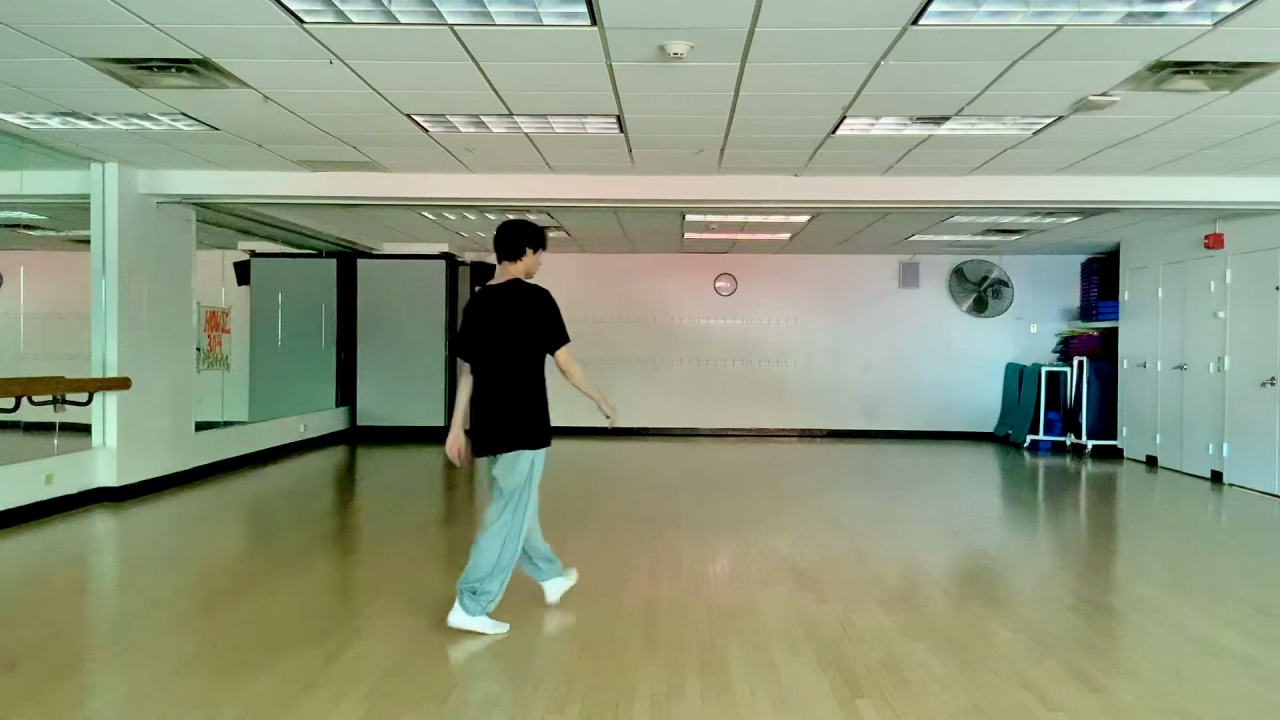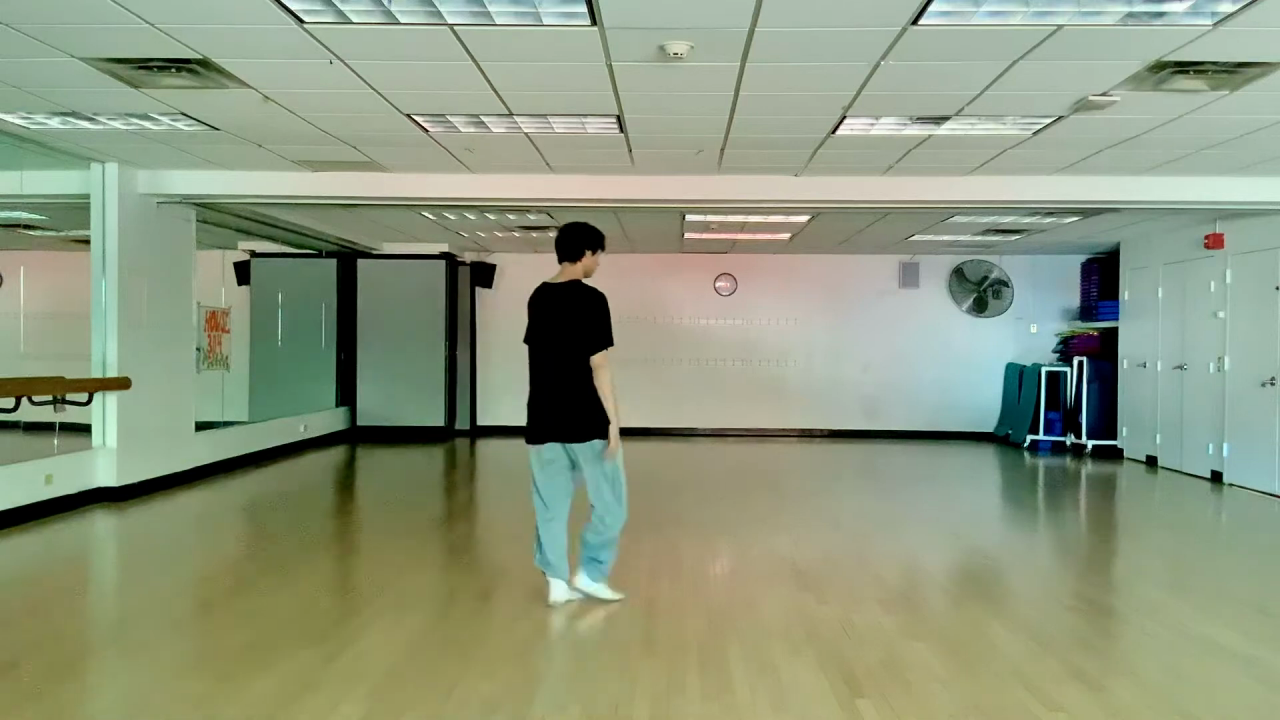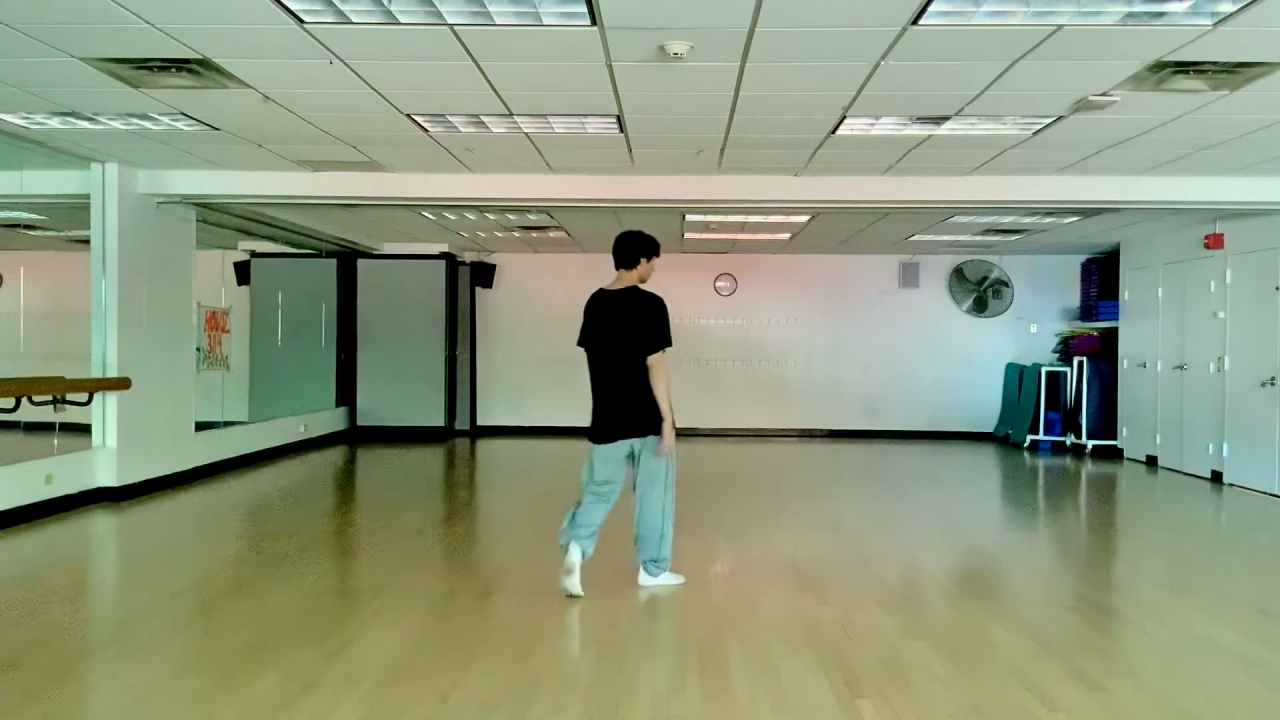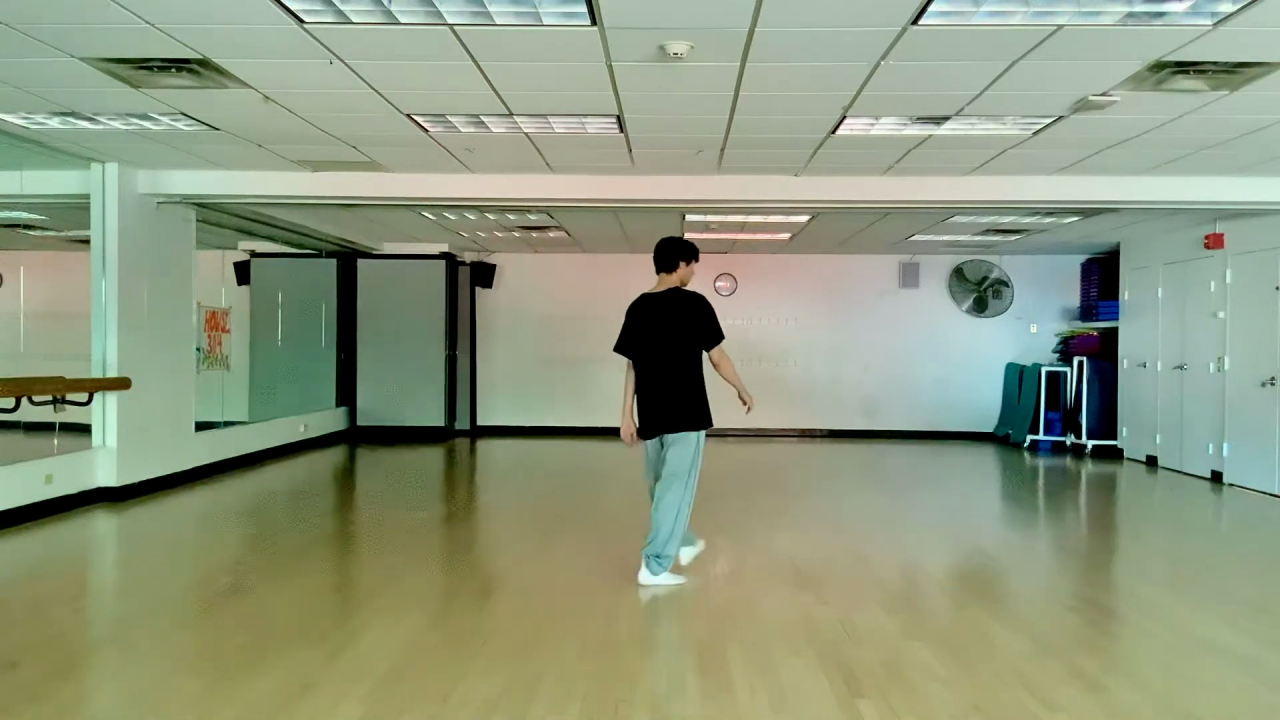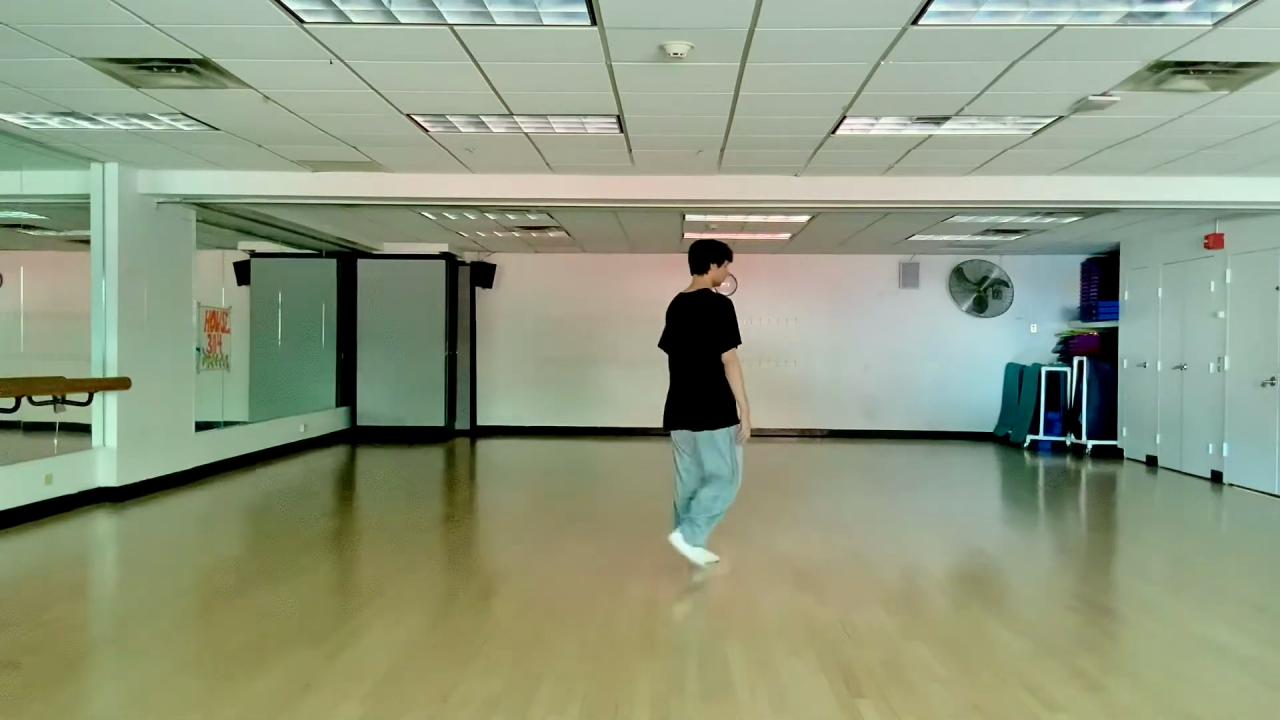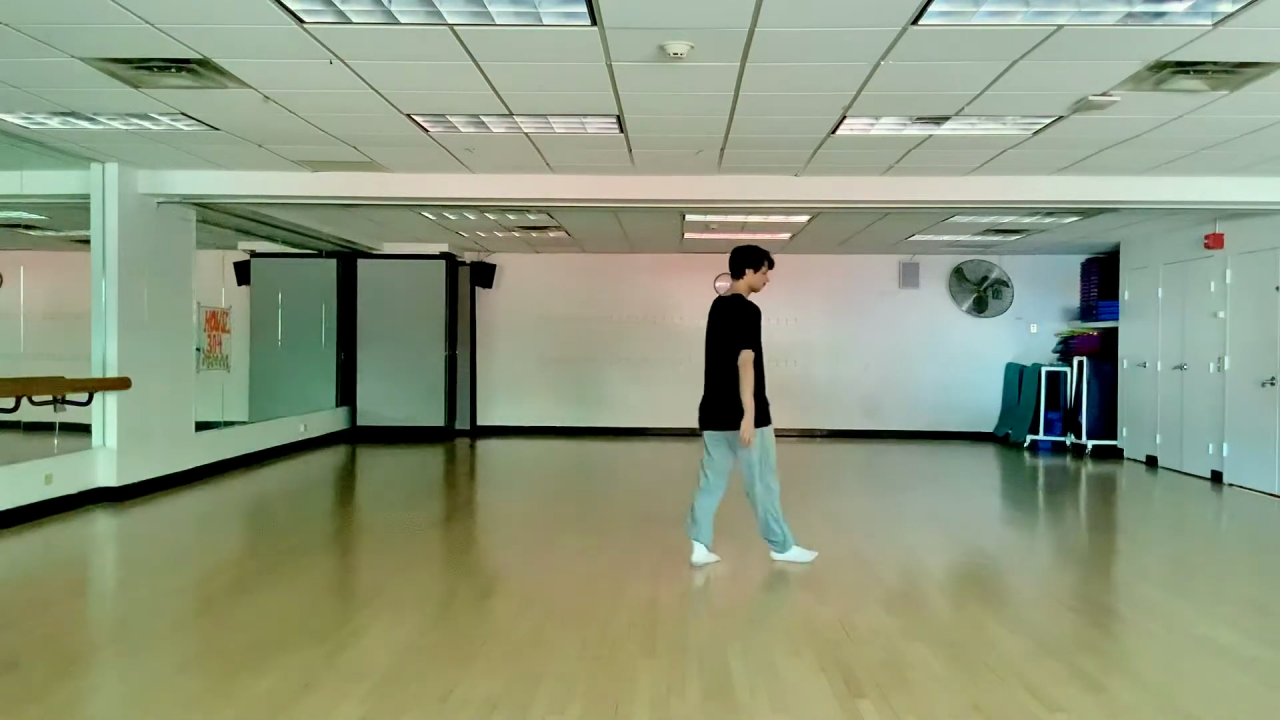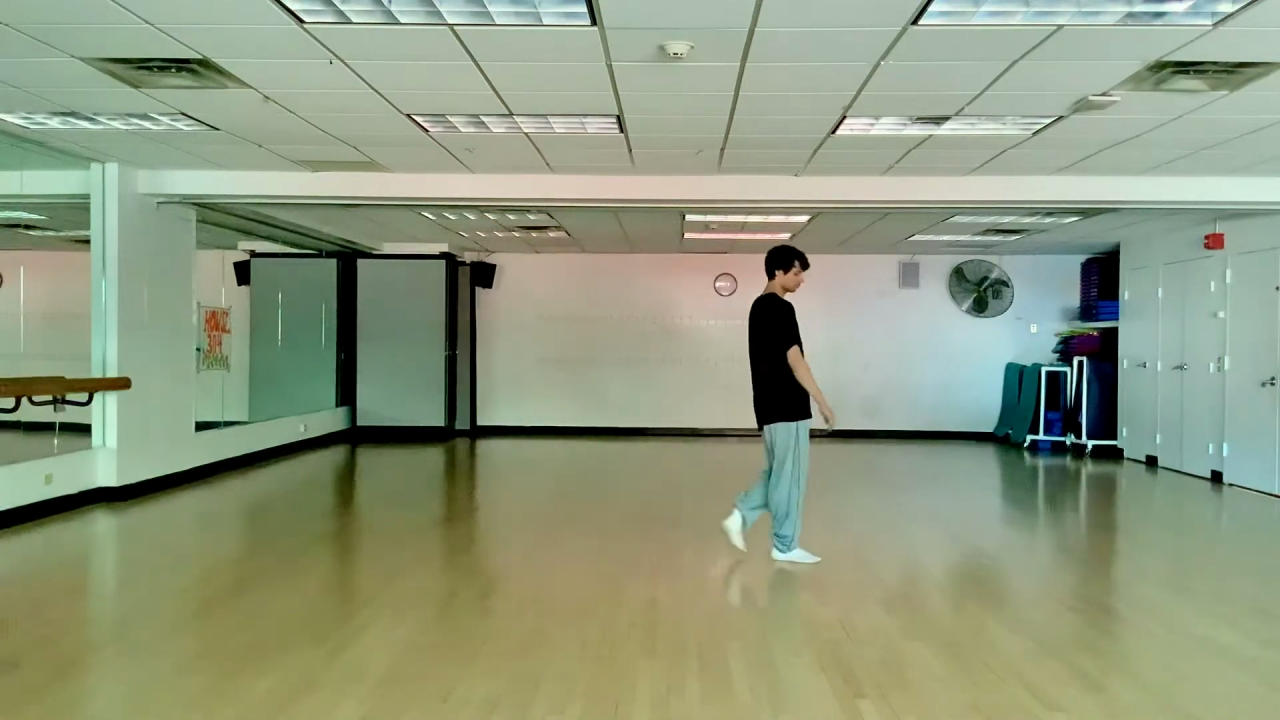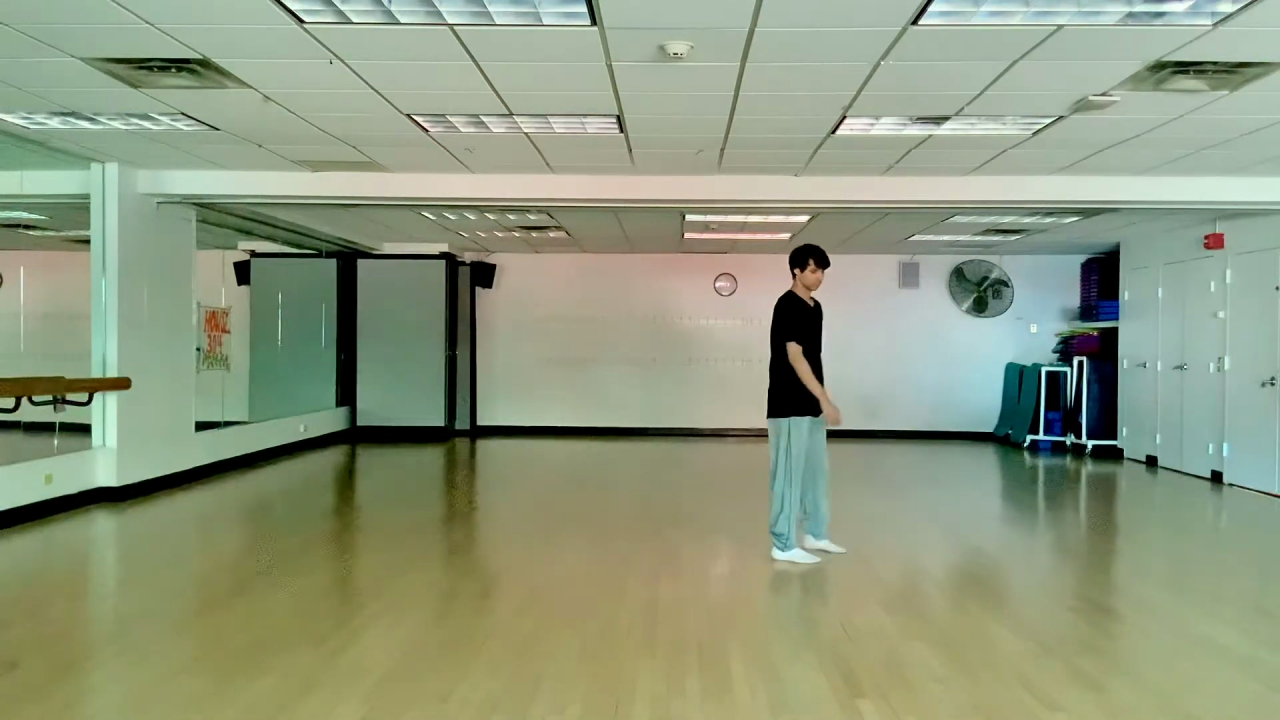
dt=0.4s
person 1, frame 1
left shoulder: (476, 303)
right shoulder: (534, 299)
left elbow: (468, 370)
right elbow: (565, 362)
left wrist: (457, 426)
right wrist: (602, 402)
left hip: (489, 428)
right hip: (523, 426)
left knee: (520, 504)
right knee: (507, 514)
left ankle: (551, 576)
right ankle: (470, 606)
person 1, frame 2
left shoulder: (538, 298)
right shoulder: (590, 299)
right elbow: (598, 364)
right wrist: (612, 422)
left hip: (542, 419)
right hip: (583, 418)
left knee: (551, 502)
right knee: (609, 497)
left ankle: (556, 580)
right ankle: (590, 571)
person 1, frame 3
left shoulder: (594, 303)
right shoulder: (649, 304)
right elbow: (657, 366)
right wrist: (668, 420)
left hip: (606, 418)
right hip: (646, 417)
left knee: (598, 491)
right knee: (655, 493)
left ankle: (574, 550)
right ankle: (654, 568)
person 1, frame 4
left shoulder: (637, 308)
right shoulder: (693, 304)
left elbow: (631, 365)
right elbow: (717, 357)
left wrist: (627, 415)
right wrist: (743, 390)
left hip: (652, 414)
right hip: (686, 413)
left knee: (665, 483)
right knee: (675, 487)
left ankle: (682, 545)
right ankle: (654, 567)
person 1, frame 5
left shoulder: (675, 306)
right shoulder: (719, 305)
right elbow: (729, 361)
right wrist: (744, 410)
left hip: (679, 410)
right hip: (713, 411)
left knee: (689, 480)
right knee: (725, 478)
left ankle: (696, 546)
right ankle: (687, 533)
person 1, frame 6
left shoulder: (718, 306)
right shoulder: (747, 311)
right elbow: (745, 363)
right wrist: (749, 413)
left hip: (714, 411)
right hip: (739, 413)
left knee: (712, 479)
right knee: (761, 482)
left ankle: (700, 544)
right ankle: (781, 546)
person 1, frame 7
left shoulder: (761, 306)
right shoulder: (781, 308)
right elbow: (794, 360)
right wrist: (822, 403)
left hip: (771, 405)
right hip: (786, 407)
left knee: (777, 472)
right knee: (790, 477)
left ankle: (740, 516)
right ankle: (785, 546)
person 1, frame 8
left shoulder: (814, 307)
right shoulder: (788, 306)
right elbow: (795, 357)
left wrist: (821, 402)
right wrist: (826, 400)
left hip: (810, 406)
right hip: (791, 407)
left knee: (816, 473)
right knee: (789, 474)
left ankle: (815, 535)
right ankle: (785, 545)
